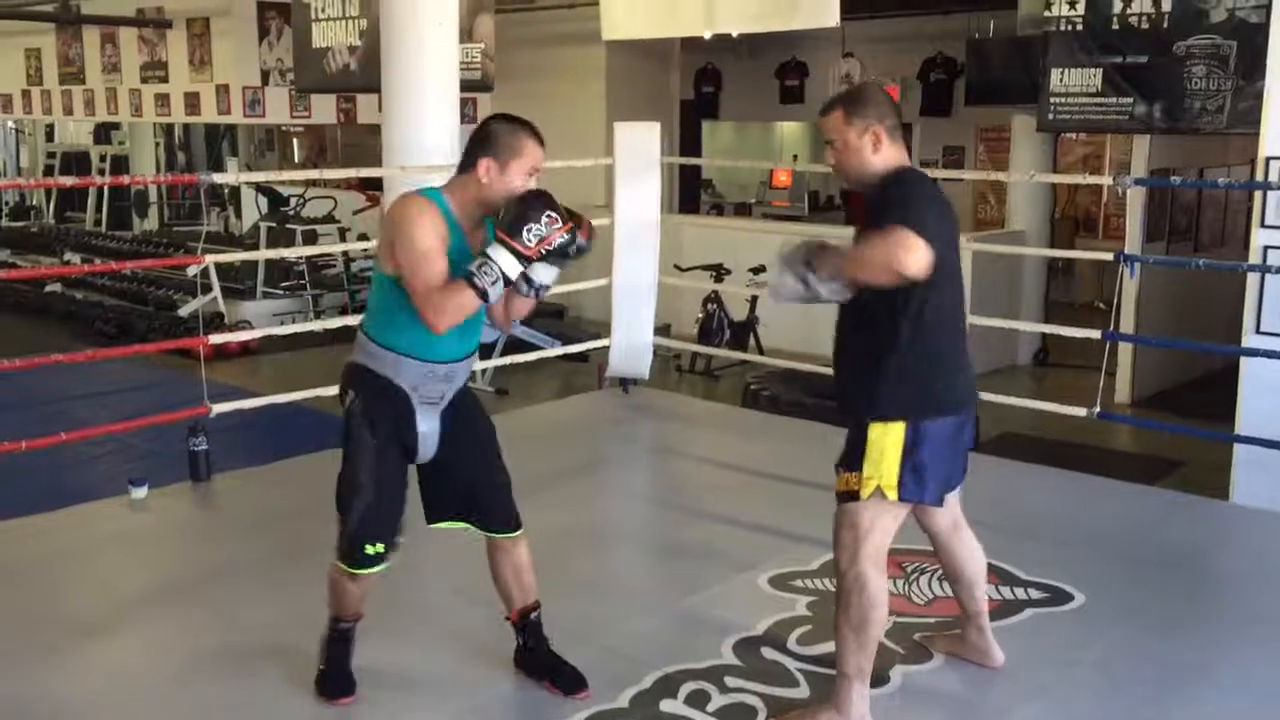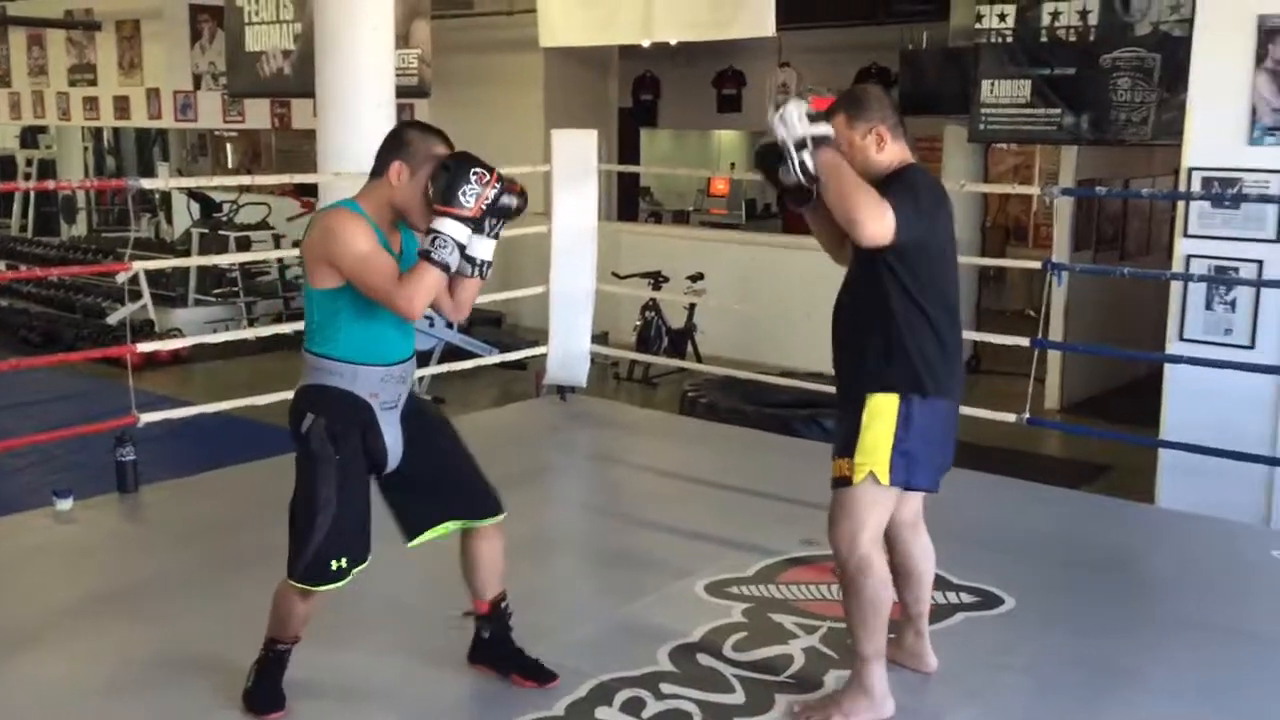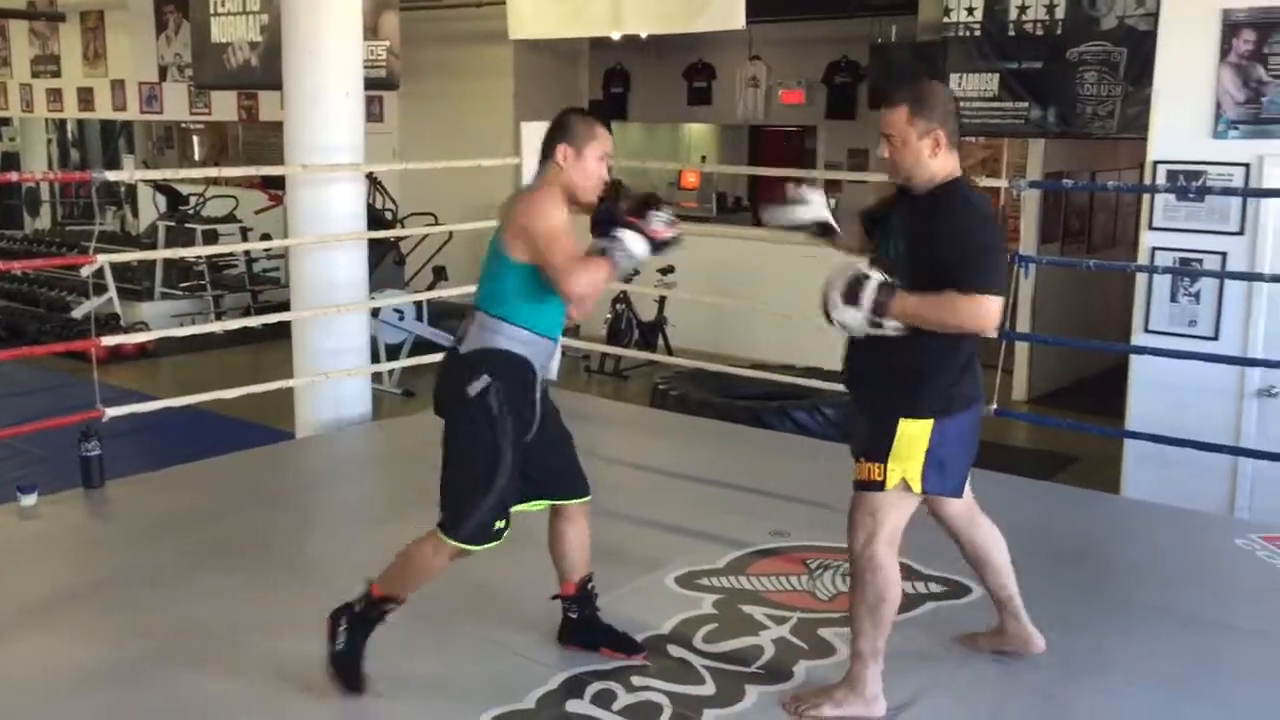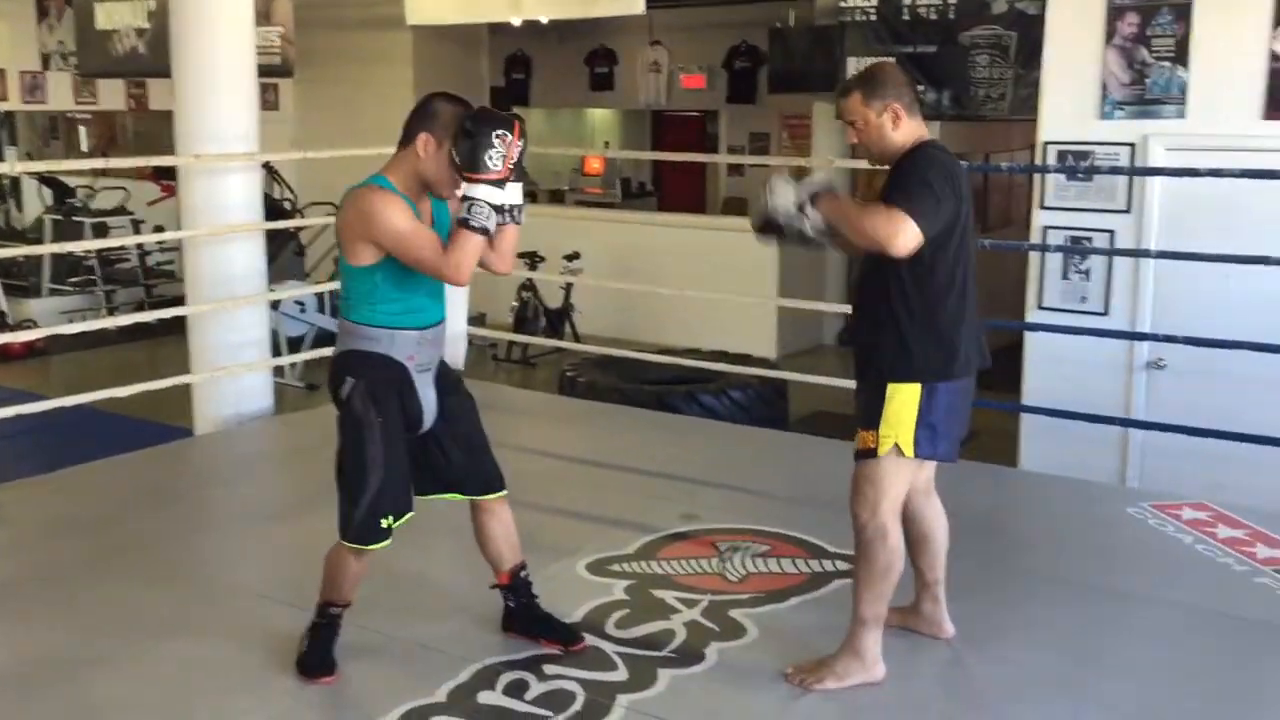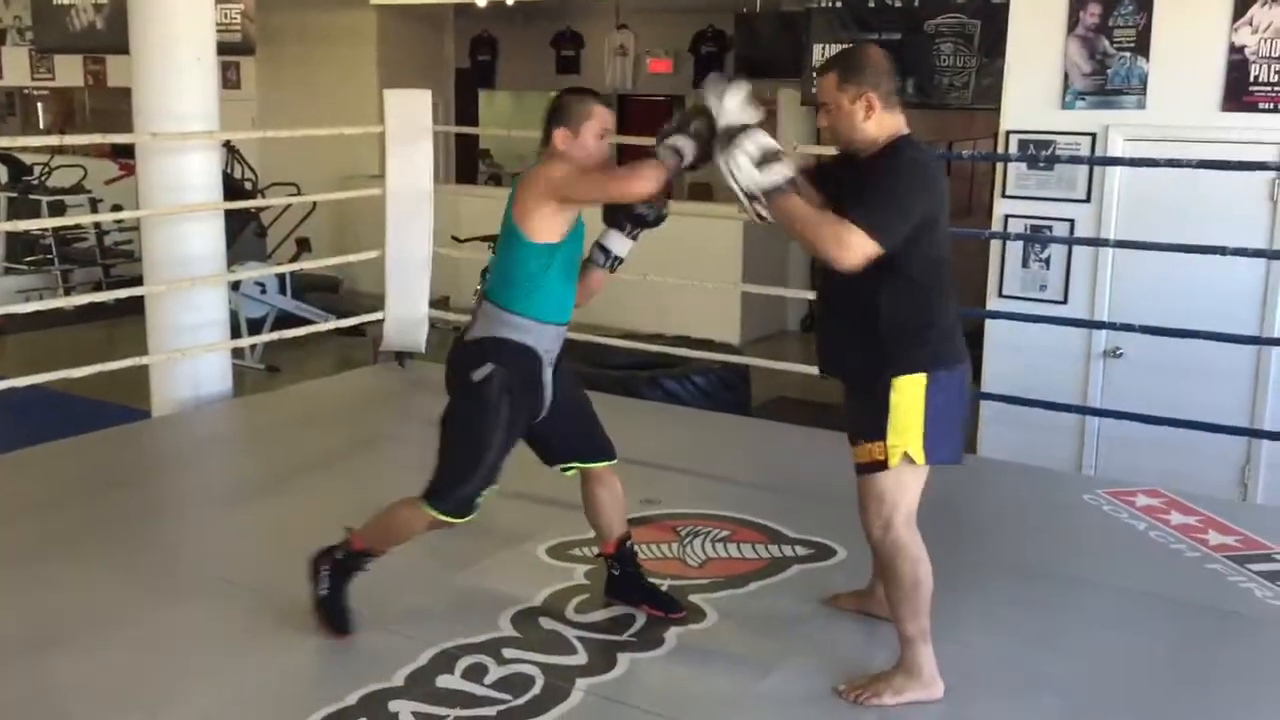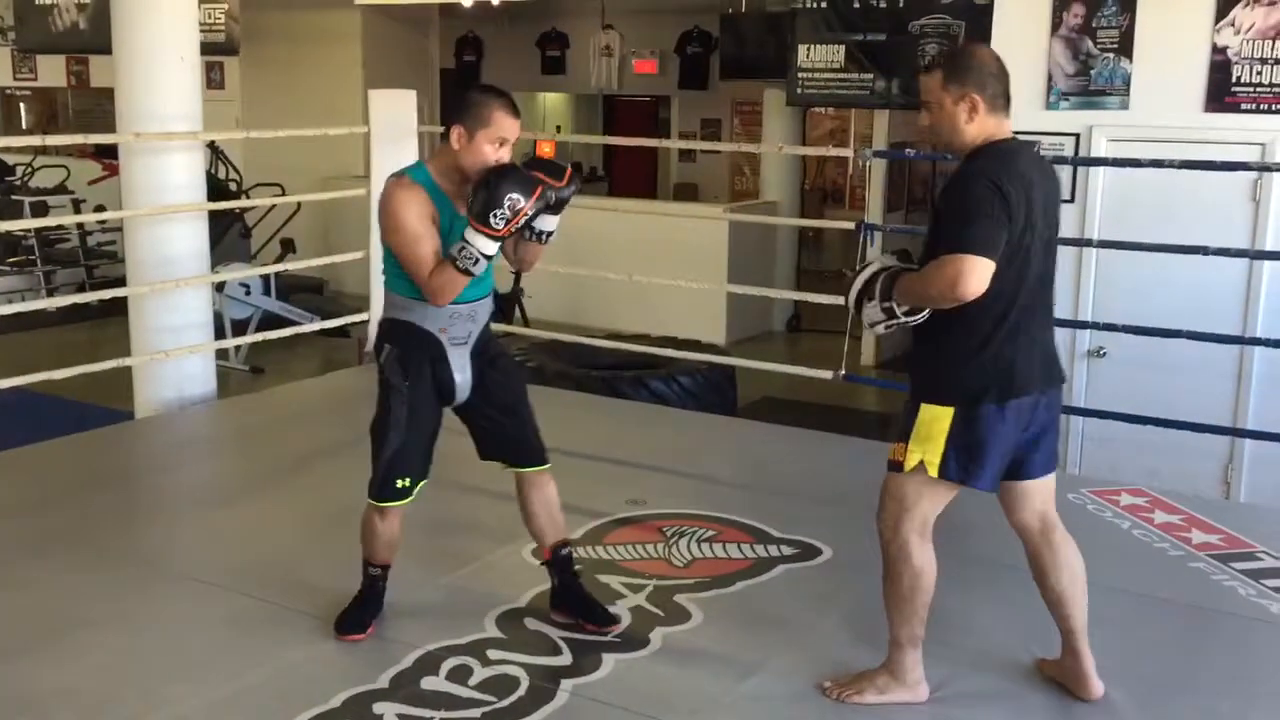
dt=0.7s
person 1, frame 1
left shoulder: (908, 193)
right shoulder: (900, 195)
left elbow: (906, 259)
left wrist: (826, 261)
right wrist: (845, 274)
left hip: (905, 408)
right hip: (933, 397)
left knee: (858, 549)
right knee: (942, 519)
right ankle: (979, 636)
person 1, frame 2
left shoulder: (913, 188)
right shoulder: (900, 191)
left elbow: (868, 229)
right elbow: (851, 249)
left wrist: (816, 150)
right wrist: (804, 180)
left hip: (898, 392)
right hip: (909, 387)
left knee: (854, 534)
right knee: (901, 520)
right ankle: (914, 642)
person 1, frame 3
left shoulder: (968, 215)
right shoulder: (908, 199)
left elbow: (982, 312)
right elbow: (865, 244)
left wrist: (886, 302)
right wrist: (822, 219)
left hip: (925, 402)
right hip: (901, 393)
left knee: (872, 538)
right knee: (958, 511)
right ankle: (1017, 628)
person 1, frame 4
left shoulder: (927, 168)
right shoulder: (923, 168)
left elbow: (894, 237)
right elbow: (885, 238)
left wrist: (821, 203)
right wrist: (821, 217)
left hip: (915, 369)
right hip: (928, 362)
left knee: (874, 506)
right knee: (915, 489)
left ankle: (862, 652)
right ankle: (931, 608)
person 1, frame 5
left shoulder: (905, 168)
right shoulder: (868, 161)
left elbow: (844, 249)
right elbow: (804, 185)
left wrist: (764, 184)
right wrist: (747, 134)
left hip: (909, 370)
right hip: (882, 361)
left knee: (886, 515)
right knee: (882, 500)
left ankle: (918, 669)
right ankle: (884, 593)
person 1, frame 6
left shoulder: (983, 177)
right shoulder: (1033, 169)
left elbow: (964, 280)
left wrist: (895, 289)
right wrist: (917, 283)
left hip: (969, 389)
right hip: (1028, 378)
left knee: (902, 521)
right knee: (1039, 521)
left ankle: (903, 672)
right ankle: (1079, 663)
person 2, frame 1
left shoulder: (491, 223)
right shoulder: (416, 215)
left elbow: (507, 319)
right elbow: (438, 314)
left wrist: (542, 264)
right wrist: (512, 250)
left hip: (449, 396)
right hip: (382, 395)
left knee: (505, 525)
right knee: (363, 548)
left ankle: (532, 645)
right ankle: (339, 643)
person 2, frame 2
left shoulder: (409, 233)
right shoulder: (338, 227)
left elbow: (455, 310)
right elbow: (408, 302)
left wrist: (481, 230)
right wrist: (454, 220)
left hip: (399, 404)
right hip: (338, 413)
left knee: (483, 513)
right knee: (318, 568)
left ankle: (492, 641)
right ankle: (271, 664)
person 2, frame 3
left shoulder: (548, 216)
right shoulder: (542, 206)
left elbow: (575, 307)
right elbow: (578, 288)
left wrist: (625, 241)
right wrist: (636, 239)
left hip: (521, 378)
right hip: (489, 378)
left knee: (572, 500)
right knee: (467, 532)
left ankle: (580, 618)
right ankle: (360, 617)
person 2, frame 4
left shoulder: (438, 198)
right shoulder: (371, 203)
left elbow: (500, 262)
right elbow: (455, 269)
left wrist: (503, 179)
right wrist: (482, 182)
left hip: (428, 368)
right hip: (374, 375)
left knee: (488, 491)
right knee: (366, 528)
left ankle: (521, 607)
right ankle: (324, 629)
person 2, frame 5
left shoulder: (562, 202)
right shoulder: (548, 179)
left elbow: (578, 294)
right elbow: (631, 184)
left wrist: (623, 233)
right wrist: (684, 140)
left hip: (538, 359)
right hip: (499, 363)
left knee: (596, 462)
right knee: (449, 503)
left ankle: (626, 577)
right ankle: (339, 563)
person 2, frame 6
left shoulder: (489, 183)
right shoulder: (406, 194)
left elbow: (522, 262)
right elbow: (437, 291)
left wrist: (543, 210)
right wrist: (486, 227)
left hip: (476, 340)
right hip: (415, 344)
left knee: (533, 462)
right knee: (391, 488)
left ankle: (565, 586)
right ankle: (372, 589)
